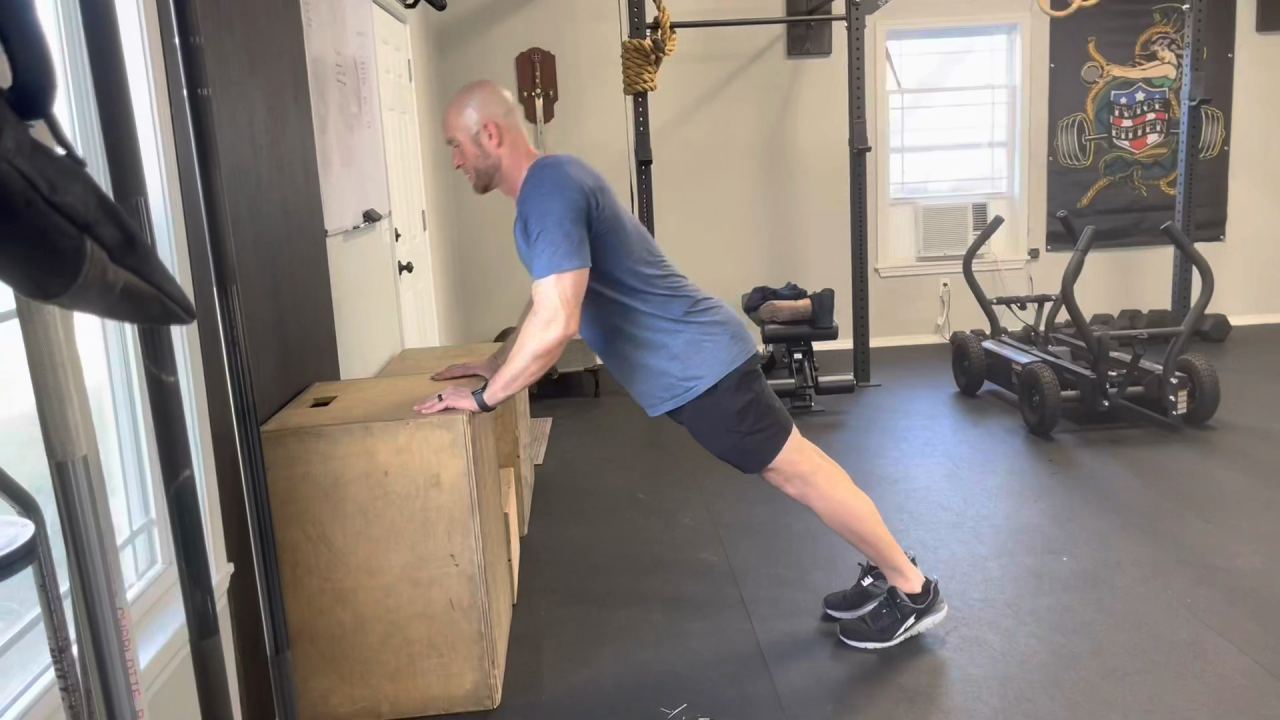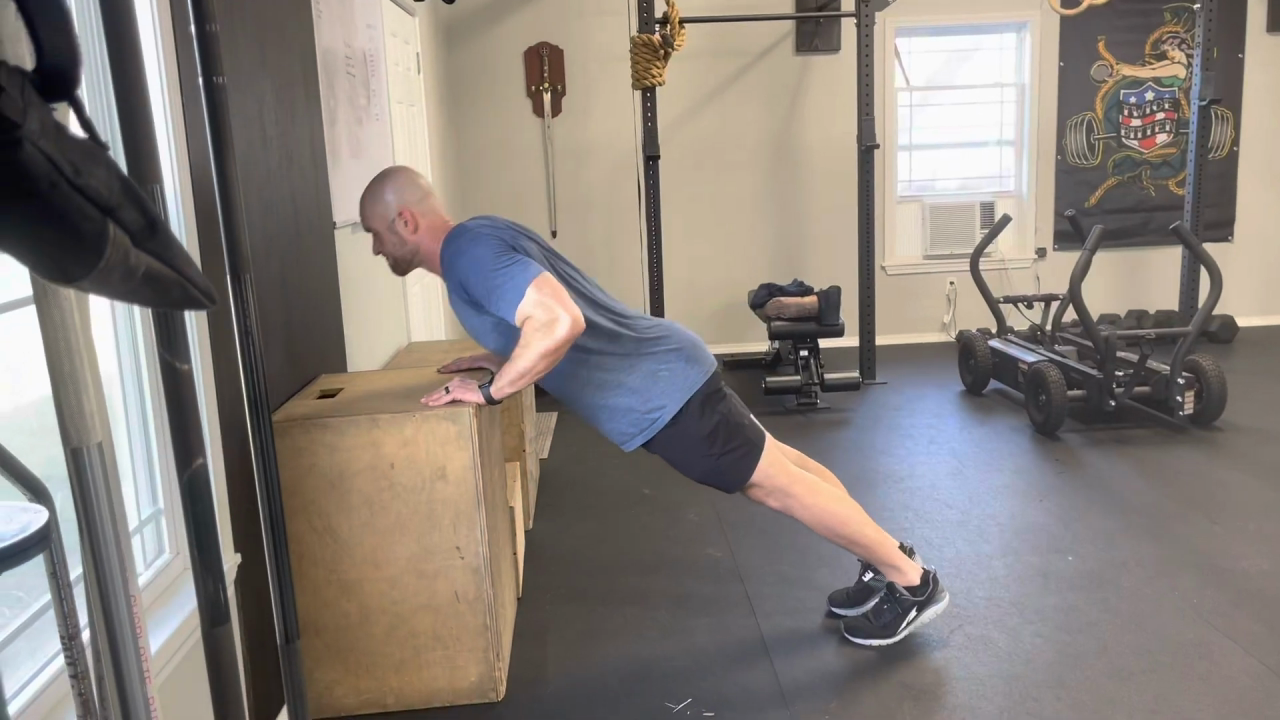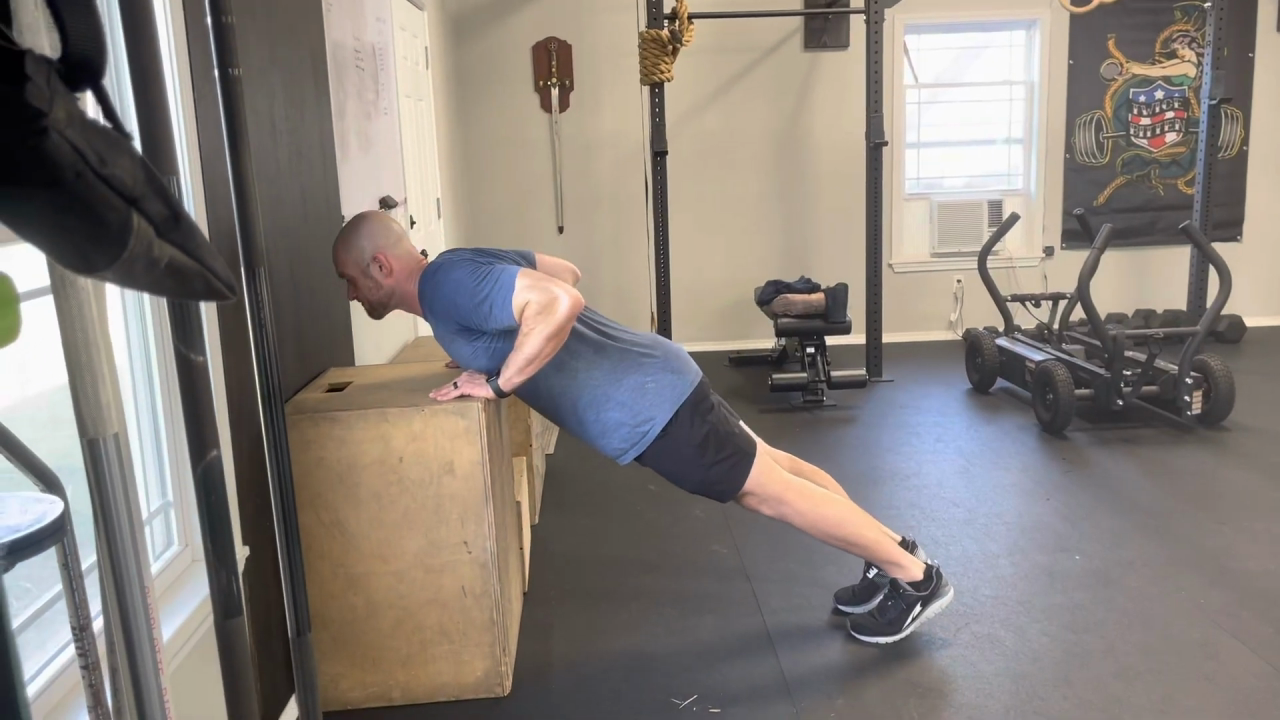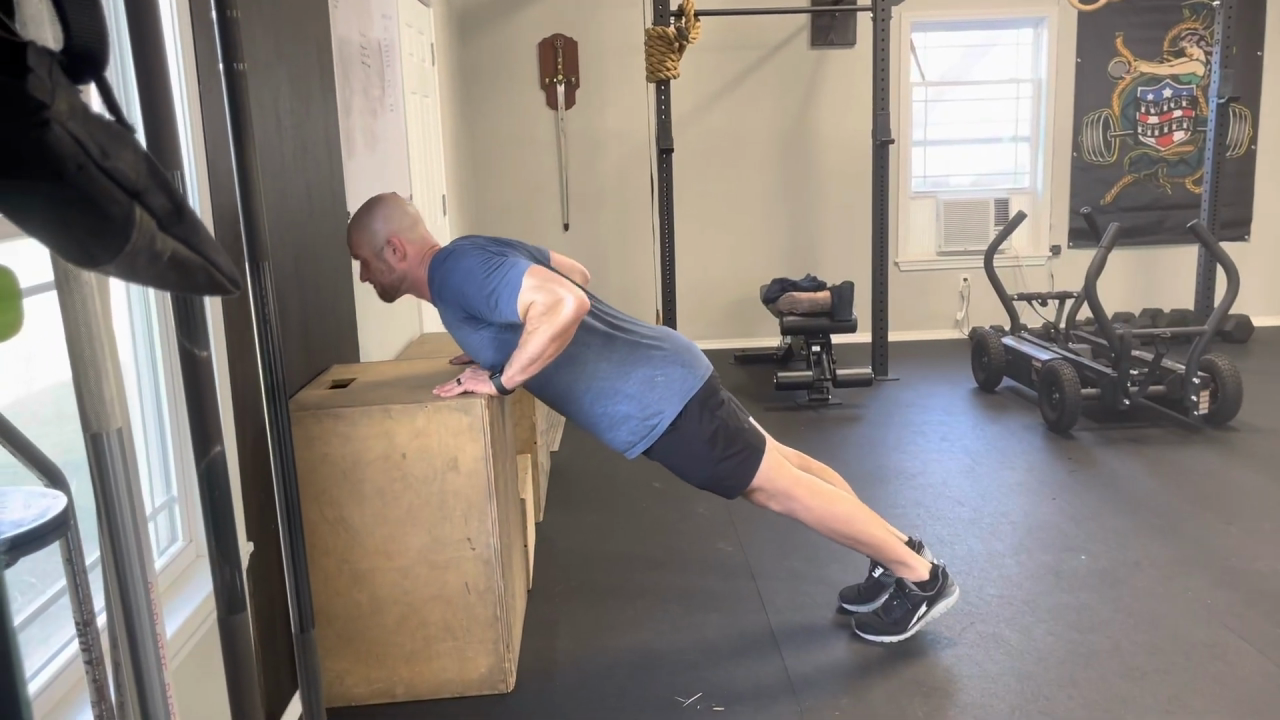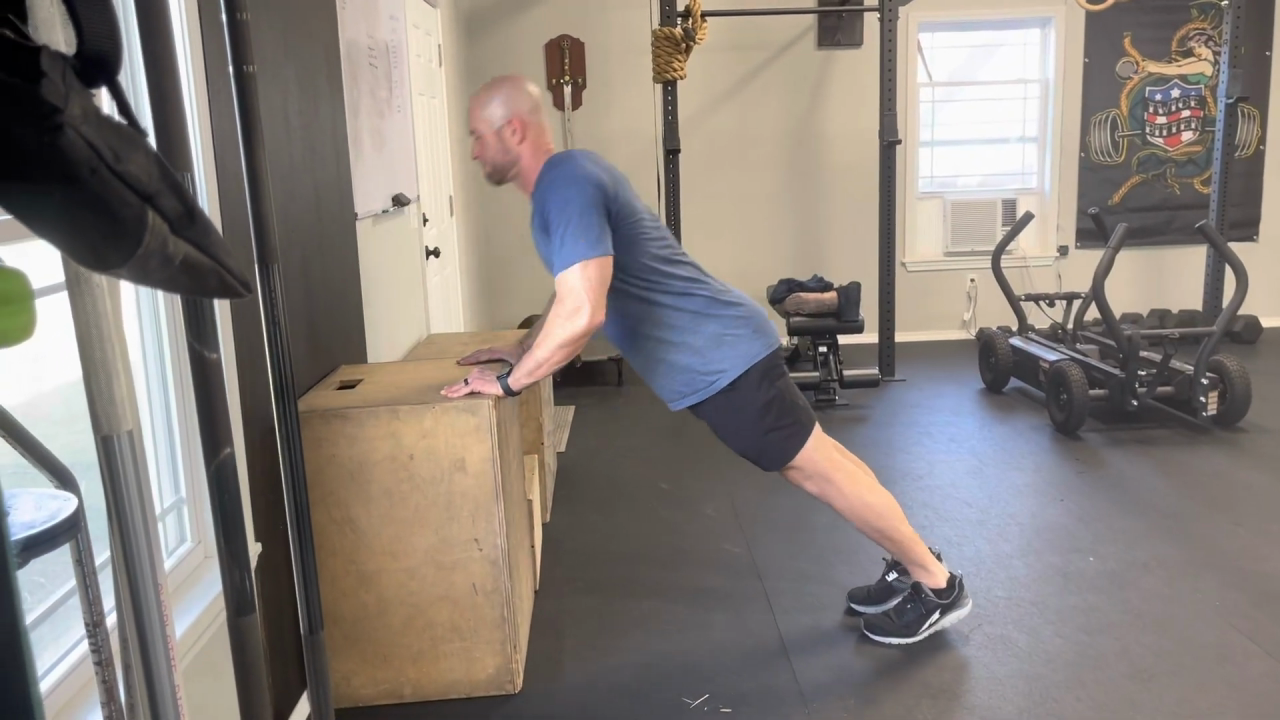
dt=0.5s
person 1, frame 1
left shoulder: (548, 193)
right shoulder: (553, 177)
left elbow: (555, 325)
right elbow: (554, 297)
left wrist: (484, 399)
right wrist: (495, 363)
left hip: (696, 367)
right hip: (701, 353)
left knee: (797, 472)
right knee: (795, 466)
left ankle: (913, 590)
right ankle: (886, 570)
person 1, frame 2
left shoulder: (468, 255)
right shoulder: (480, 236)
left elbow: (562, 323)
left wrist: (490, 390)
right wrist: (497, 353)
left hip: (659, 395)
right hip: (667, 368)
left knee: (778, 483)
right knee: (775, 466)
left ankle: (912, 581)
right ankle: (887, 558)
person 1, frame 3
left shoulder: (448, 286)
right shoulder: (462, 267)
left elbow: (560, 302)
right elbow: (565, 271)
left wrist: (498, 382)
left hip: (648, 407)
right hip: (656, 381)
left knee: (771, 489)
right knee: (769, 469)
left ankle: (913, 577)
right ankle: (891, 553)
person 1, frame 4
left shoulder: (458, 270)
right shoulder: (472, 254)
left elbow: (566, 305)
right elbow: (578, 272)
left wrist: (500, 379)
right wrist: (498, 349)
left hip: (657, 401)
right hip: (662, 375)
left knee: (781, 486)
right knee: (777, 466)
left ankle: (920, 576)
right ankle: (897, 554)
person 1, frame 5
left shoulder: (563, 186)
right shoulder: (573, 171)
left elbow: (582, 314)
right elbow: (584, 290)
left wrist: (508, 381)
right wrist: (520, 349)
left hip: (719, 360)
right hip: (724, 343)
left knee: (820, 470)
right knee: (819, 460)
left ankle: (936, 586)
right ankle: (912, 567)
